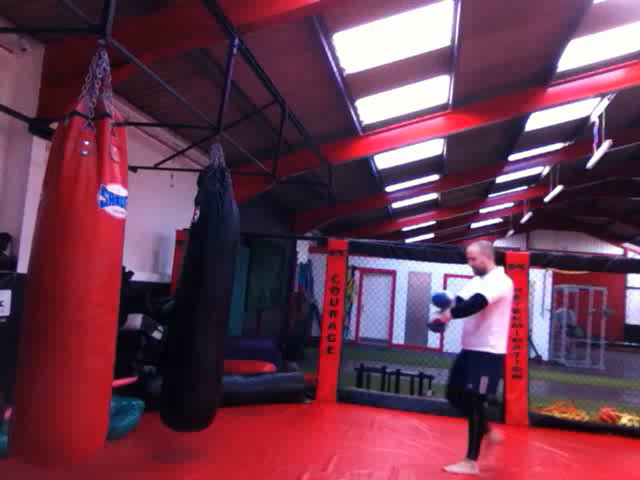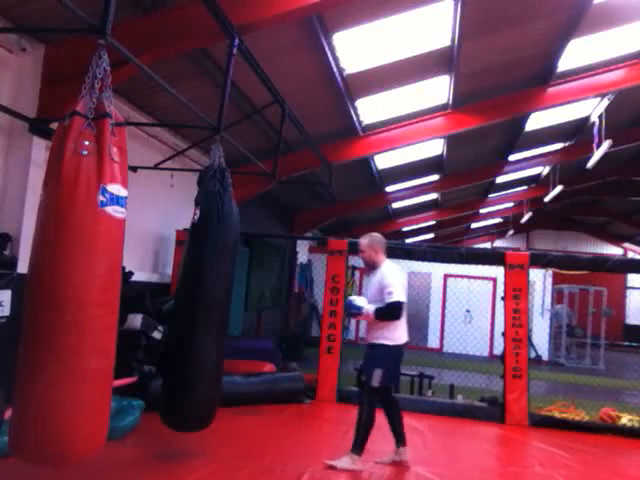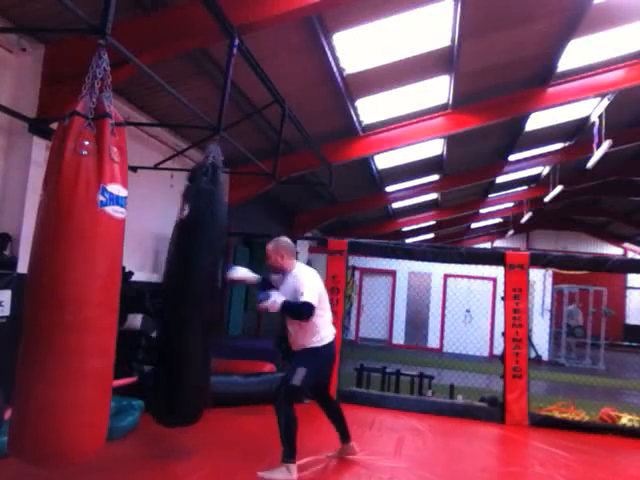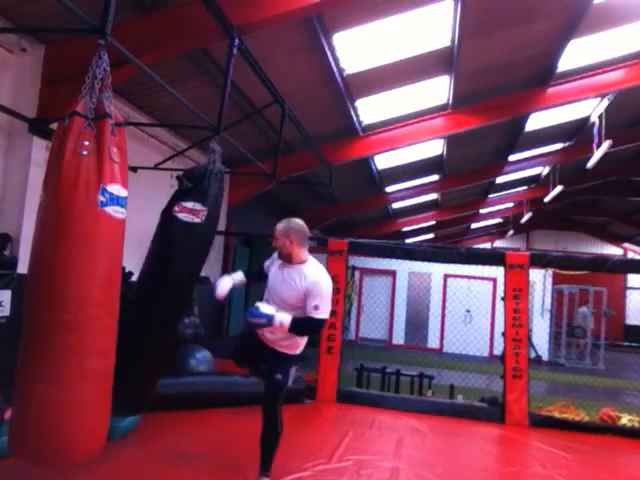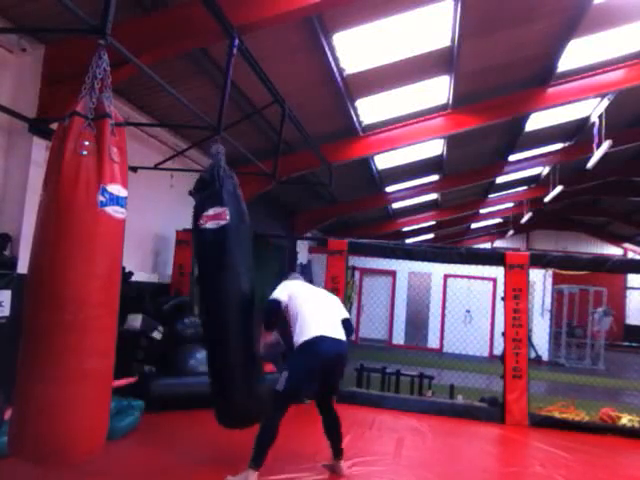
dt=1s
person 1, frame 1
left shoulder: (499, 281)
right shoulder: (477, 281)
left elbow: (474, 305)
right elbow: (461, 302)
left wrist: (447, 313)
right wrist: (446, 309)
left hip: (487, 353)
right hip: (469, 350)
left knee: (475, 402)
right knee: (454, 393)
left ankle: (471, 461)
right ankle: (486, 432)
person 1, frame 2
left shoulder: (391, 274)
right shoulder: (377, 273)
left elbow: (394, 311)
left wrist: (366, 311)
right wrist: (360, 308)
left hip: (386, 345)
right hip: (382, 343)
left knee: (368, 396)
right knee: (384, 396)
left ankle: (355, 457)
right ankle: (401, 450)
person 1, frame 3
left shoulder: (303, 276)
right shoulder: (291, 275)
left elbow: (305, 311)
right elbow: (275, 288)
left wrist: (276, 303)
right wrist: (251, 277)
left hip: (314, 349)
right hip: (324, 346)
left knee: (284, 400)
right knee: (322, 395)
right ankle: (347, 444)
person 1, frame 4
left shoulder: (318, 280)
right shoulder: (277, 259)
left elbow: (315, 327)
right elbow: (257, 274)
left wrist: (279, 321)
right wrist: (232, 278)
left hip: (286, 349)
right hip: (259, 334)
left knee: (270, 406)
right knee: (241, 358)
person 1, frame 5
left shoulder: (288, 286)
right shoulder: (329, 296)
left elbow: (272, 307)
right elbow: (349, 328)
left wrist: (268, 333)
left hip: (314, 348)
right hip: (339, 349)
left knee: (277, 408)
right knee: (325, 405)
right ankle: (338, 461)
